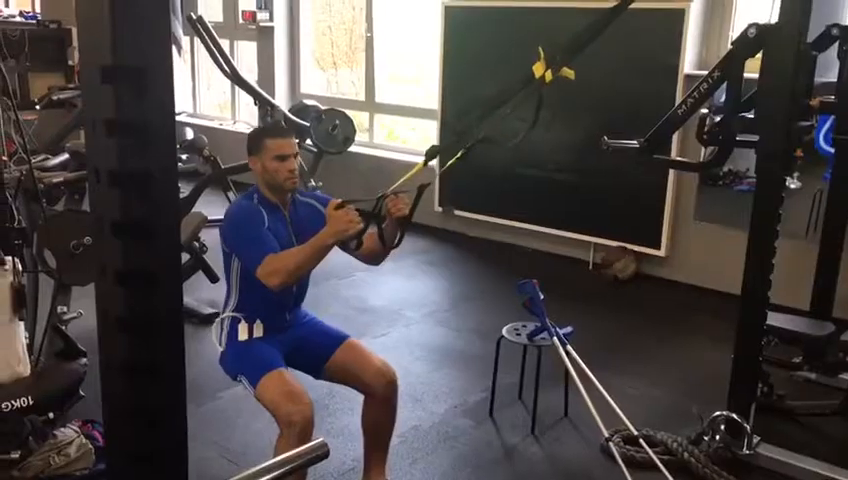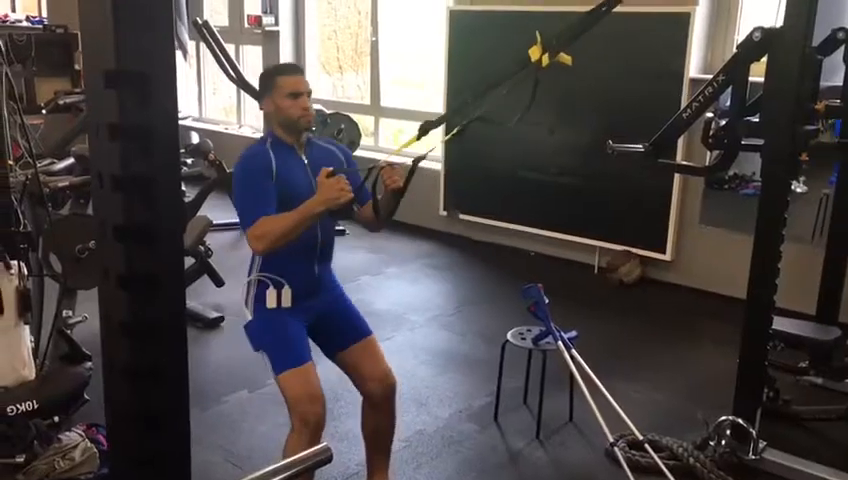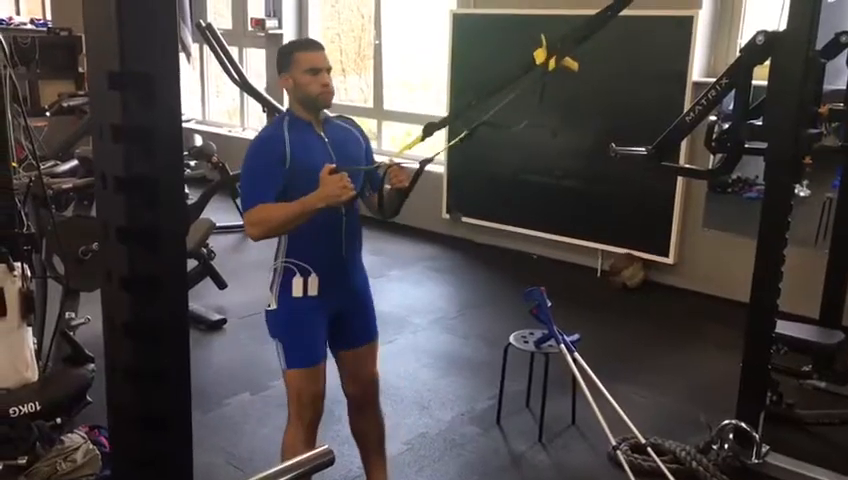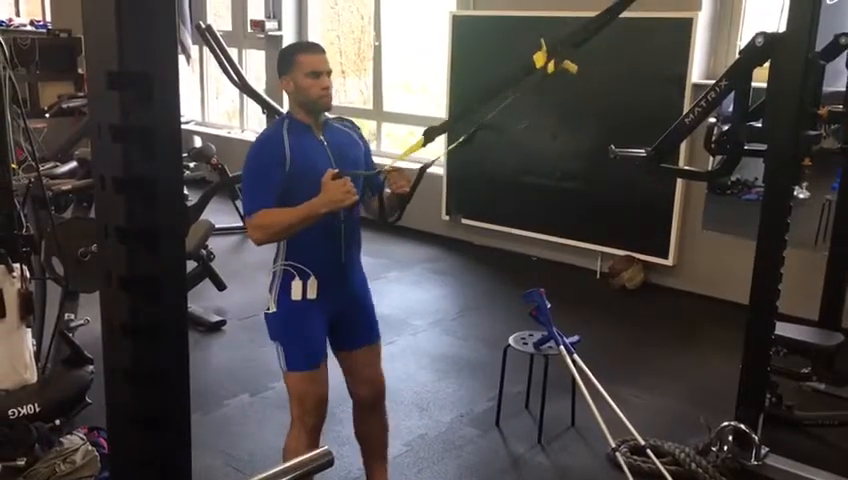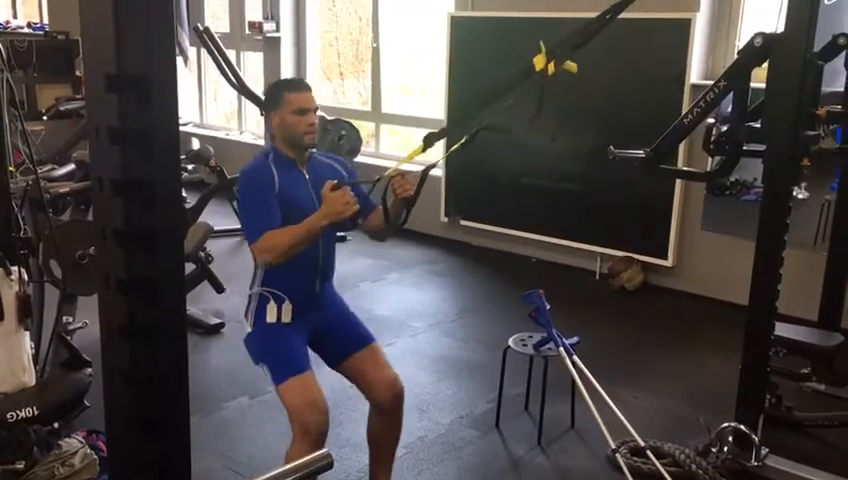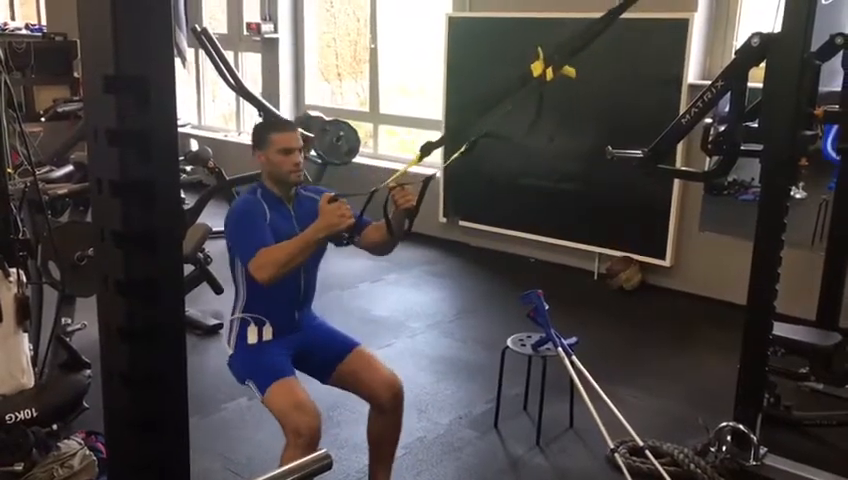
dt=0.4s
person 1, frame 1
left shoulder: (312, 204)
right shoulder: (243, 215)
left elbow: (370, 254)
right elbow: (274, 275)
left wrist: (393, 225)
right wrist: (330, 234)
left hip: (296, 323)
right hip: (248, 334)
left knee: (382, 380)
right knee: (298, 414)
person 1, frame 2
left shoulder: (332, 153)
right shoulder: (256, 162)
left elbow: (371, 220)
right elbow: (261, 239)
left wrist: (390, 194)
right wrist: (320, 202)
left hip: (325, 289)
right hip: (275, 300)
left knee: (381, 386)
right knee: (310, 413)
person 1, frame 3
left shoulder: (351, 134)
right shoulder: (272, 143)
left elbow: (378, 206)
right elbow: (256, 224)
left wrist: (395, 188)
right wrist: (319, 198)
left hip: (351, 281)
right hip: (301, 288)
left knee: (364, 393)
right knee: (306, 411)
person 1, frame 4
left shoulder: (350, 136)
right shoulder: (272, 146)
left elbow: (376, 209)
right elbow: (258, 229)
left wrist: (395, 194)
right wrist: (321, 203)
left hip: (351, 284)
right hip: (300, 291)
left knee: (371, 395)
right knee: (309, 414)
person 1, frame 5
left shoulder: (335, 168)
right shoulder: (258, 176)
left elbow: (377, 229)
right elbow: (266, 251)
left wrist: (398, 203)
right wrist: (323, 216)
left hip: (326, 303)
right hip: (277, 313)
left knee: (389, 393)
right knee: (312, 422)
person 1, frame 6
left shoulder: (318, 199)
right shoulder: (247, 210)
left elbow: (377, 244)
right elbow: (264, 270)
left wrist: (399, 216)
right wrist: (321, 229)
left hip: (306, 324)
right hip: (258, 335)
left knee: (388, 390)
right knee: (305, 425)
